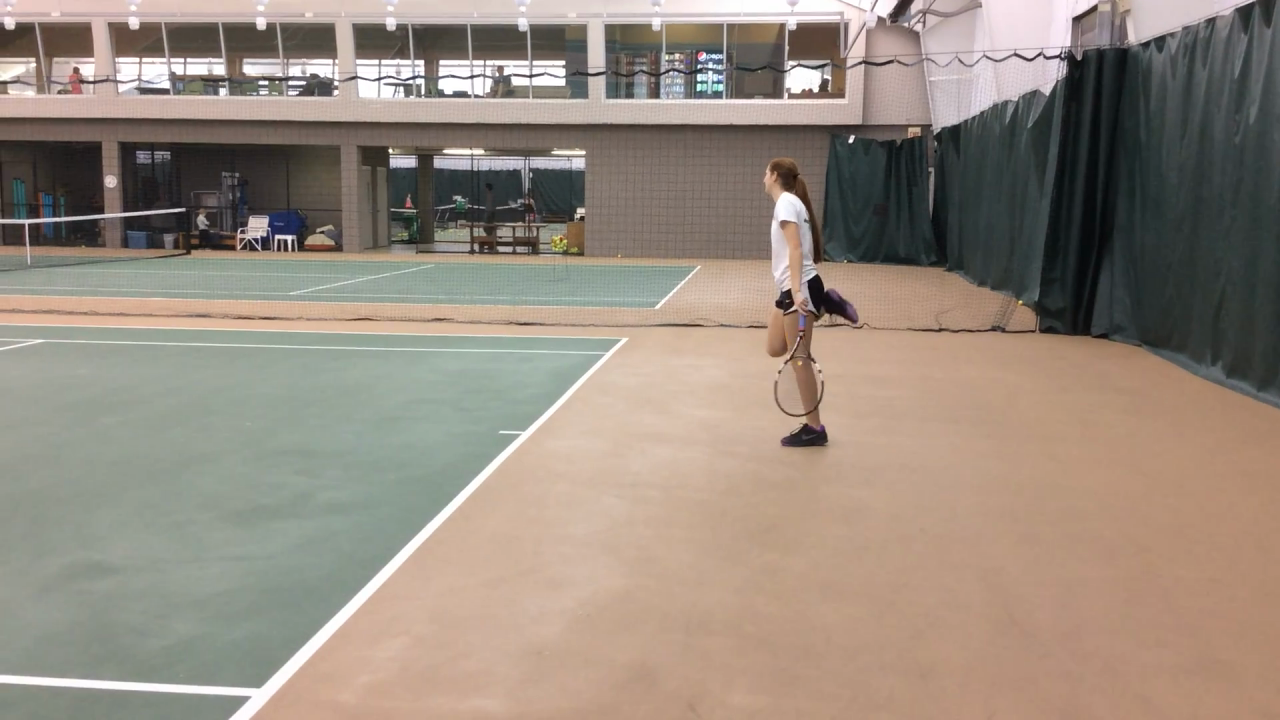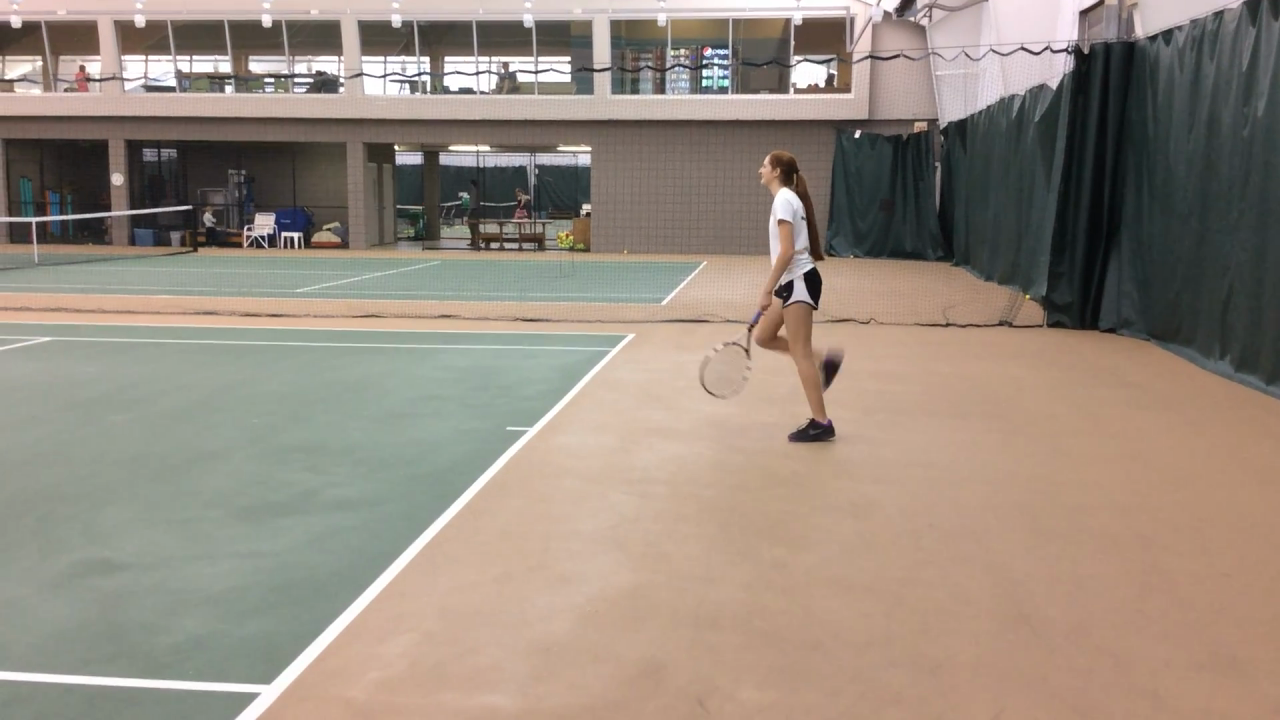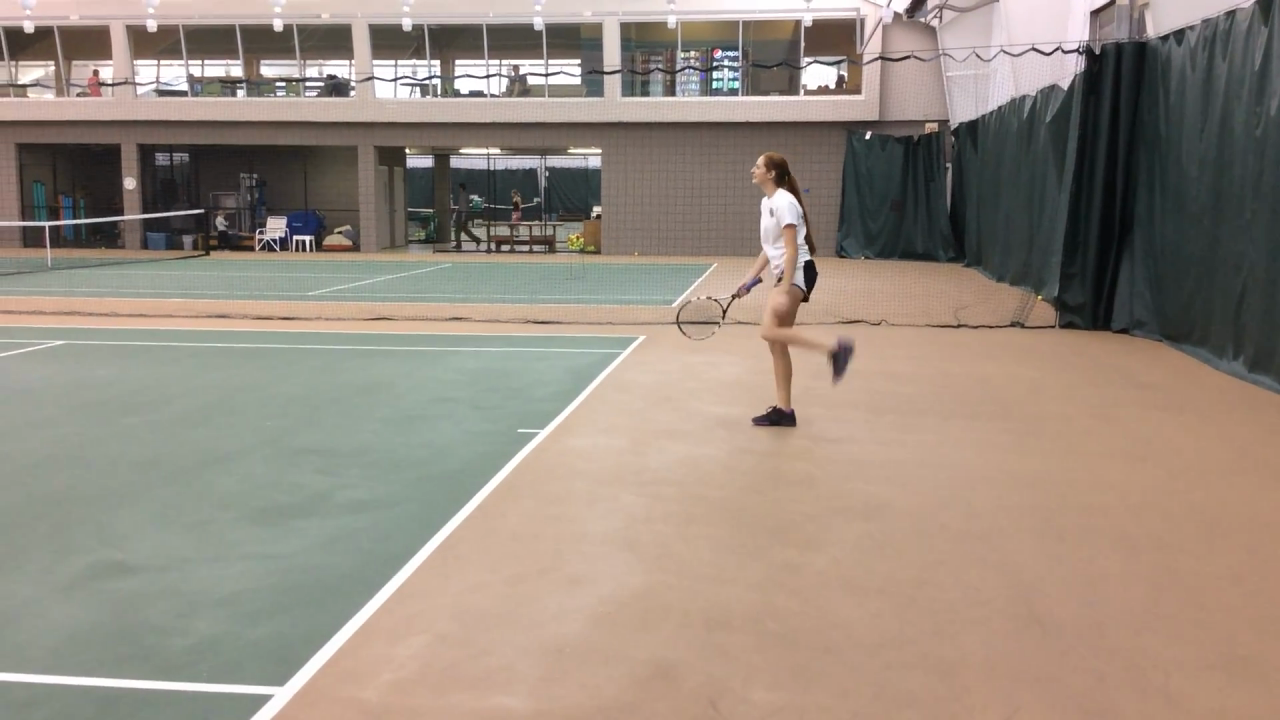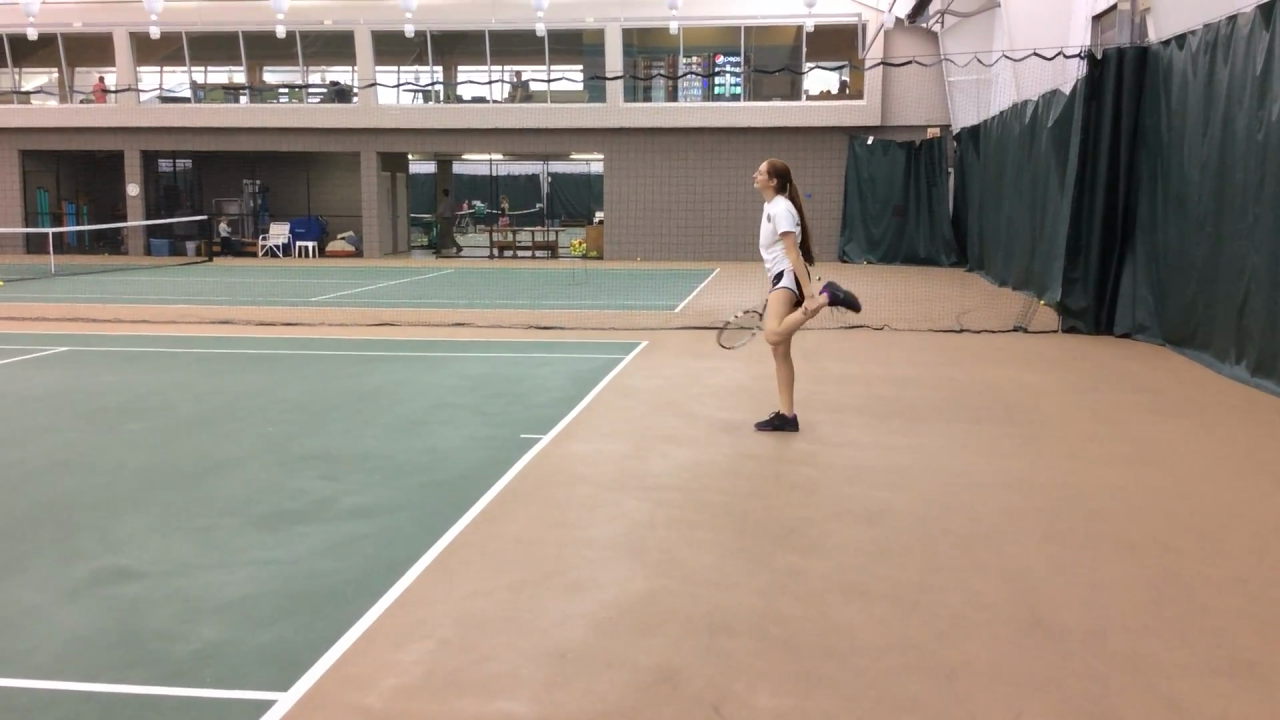
dt=0.5s
person 1, frame 1
left shoulder: (785, 202)
right shoulder: (789, 202)
left elbow: (795, 248)
left wrist: (797, 290)
left hip: (800, 288)
right hip: (791, 289)
right knee: (775, 349)
left ankle: (814, 429)
right ankle: (825, 304)
person 1, frame 2
left shoulder: (784, 199)
right shoulder: (786, 198)
left elbow: (786, 251)
left wrist: (766, 290)
right wrist: (774, 289)
left hip: (798, 281)
right hip: (792, 281)
left knee: (800, 354)
right knee: (764, 337)
left ankle: (821, 423)
right ankle: (822, 361)
person 1, frame 3
left shoulder: (784, 202)
right shoulder: (767, 202)
left elbow: (792, 251)
left wrist: (785, 292)
right wrist: (749, 278)
left hip: (798, 271)
right hip: (784, 274)
left knee: (770, 332)
right knee: (776, 343)
left ankle: (833, 348)
right ankle: (784, 410)
person 1, frame 4
left shoulder: (781, 208)
right shoulder: (769, 206)
left elbow: (794, 255)
left wrist: (808, 294)
left hip: (790, 277)
right hip: (781, 278)
left knee: (774, 335)
right knee: (780, 350)
left ankle: (826, 297)
right ankle: (787, 415)
